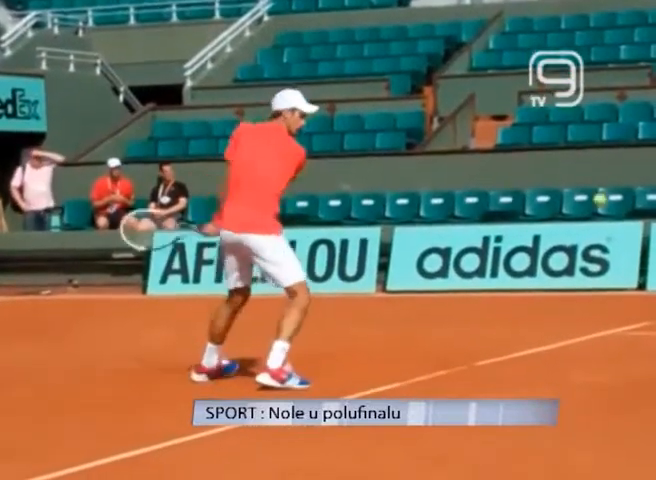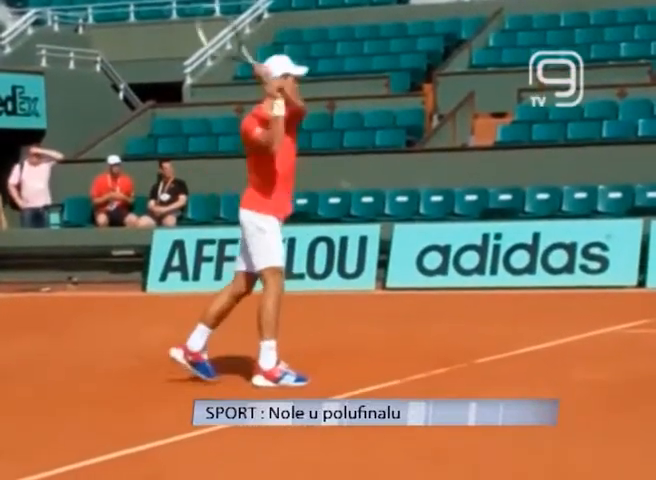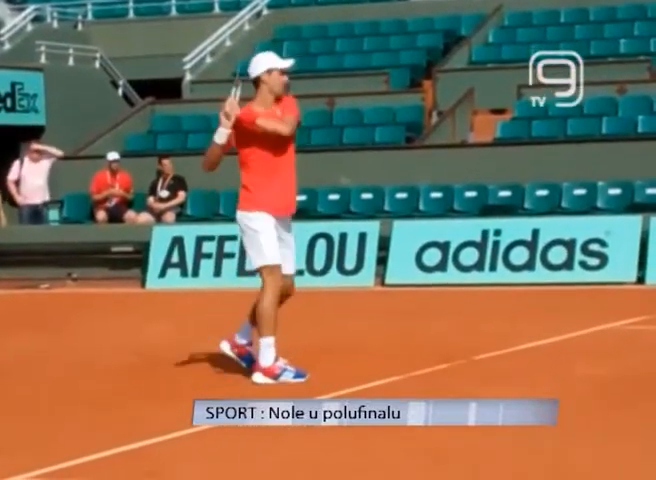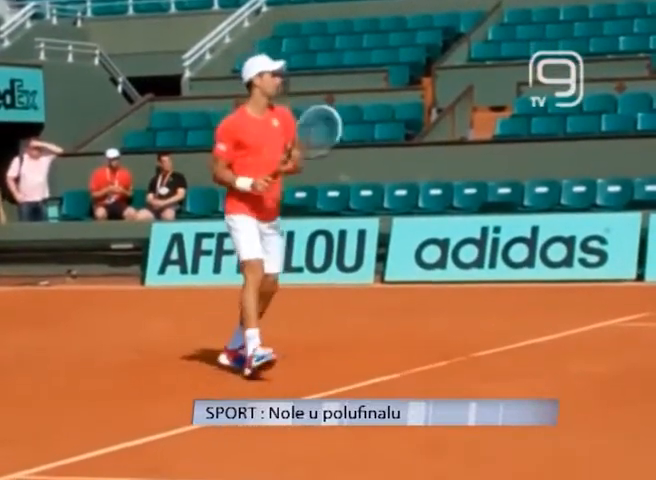
dt=0.3s
person 1, frame 1
left shoulder: (243, 131)
right shoulder: (297, 153)
left elbow: (233, 180)
left wrist: (219, 220)
left hip: (230, 227)
right hip: (262, 230)
left knee: (237, 296)
right knee: (300, 295)
left ankle: (208, 364)
right ankle: (275, 367)
person 1, frame 2
left shoulder: (287, 105)
right shoulder: (254, 119)
left elbow: (300, 108)
right elbow: (273, 147)
left wrist: (282, 92)
right wrist: (278, 102)
left hip: (274, 212)
right hip: (259, 212)
left knee: (241, 284)
right knee: (274, 282)
left ankle: (193, 348)
right ankle: (267, 366)
person 1, frame 3
left shoulder: (288, 106)
right shoulder: (238, 119)
left elbow: (285, 129)
right elbow: (209, 165)
left wrist: (246, 118)
right wrist: (224, 128)
left hip: (283, 213)
right hip: (256, 211)
left knee: (285, 288)
right knee: (273, 281)
left ankle: (240, 342)
right ankle: (267, 363)
person 1, frame 4
left shoulder: (285, 117)
right shoulder: (231, 125)
left elbow: (294, 155)
right elbow: (218, 171)
left wrist: (290, 164)
right wrist: (248, 183)
left hip: (270, 214)
right hip: (242, 211)
left knee: (268, 285)
right knee: (254, 273)
left ankle: (236, 348)
right ankle: (252, 350)
